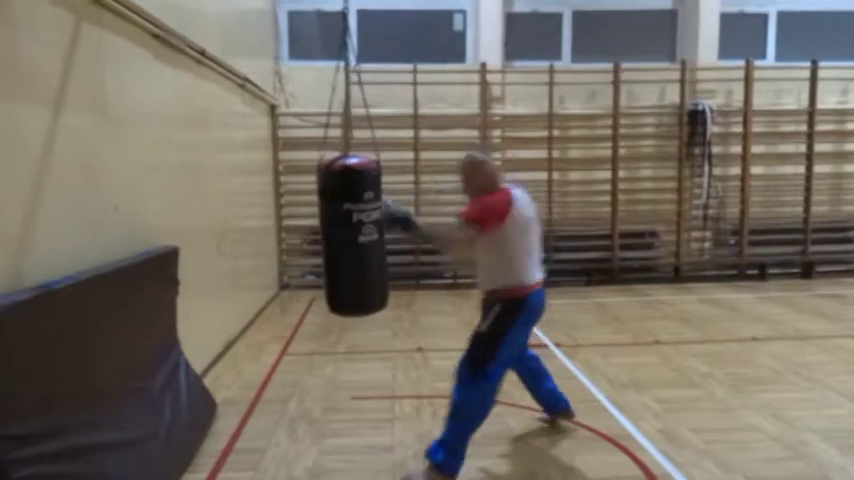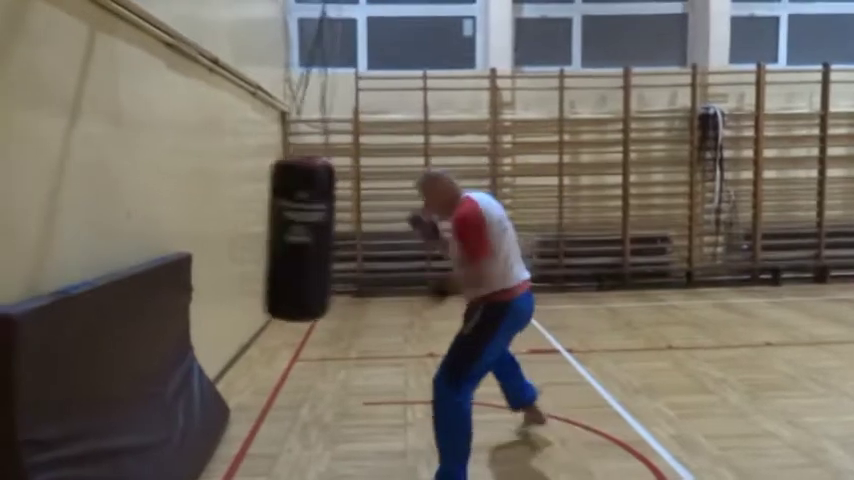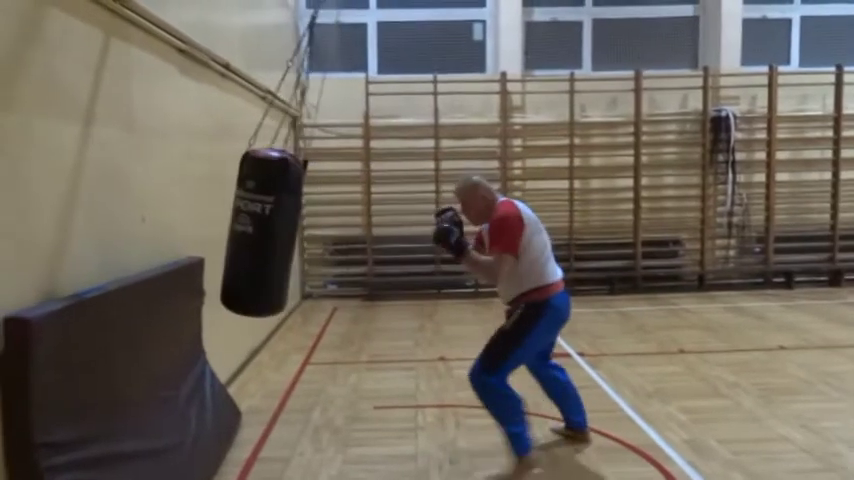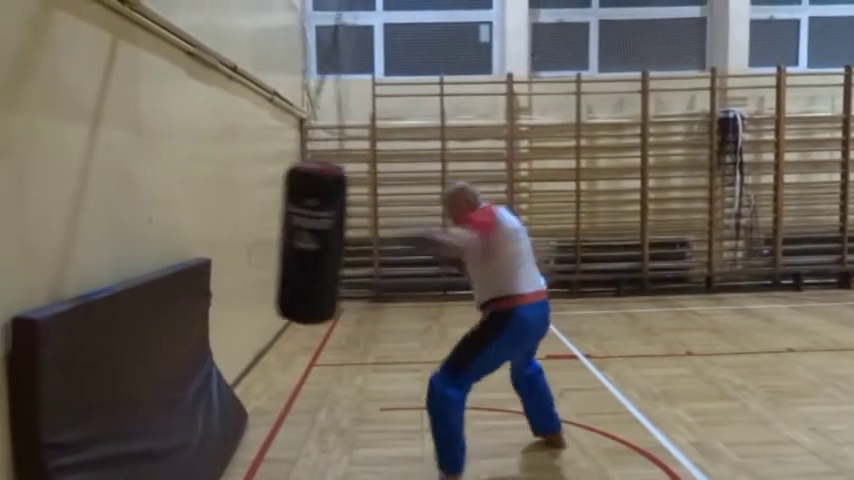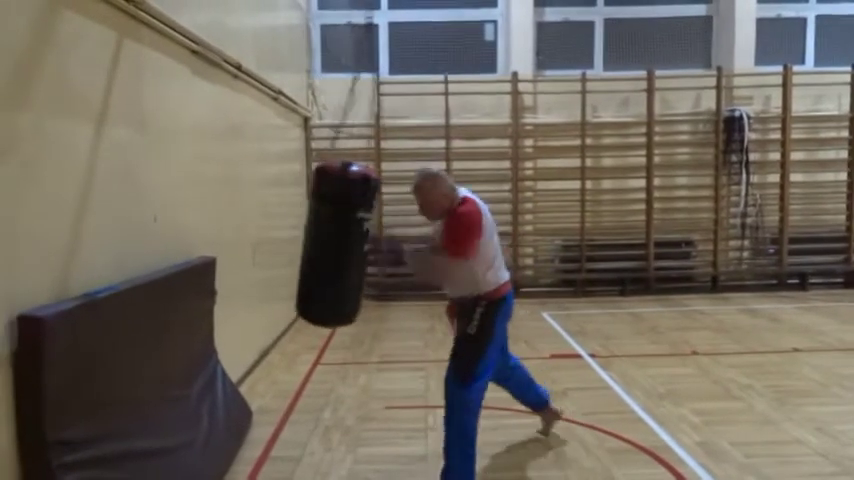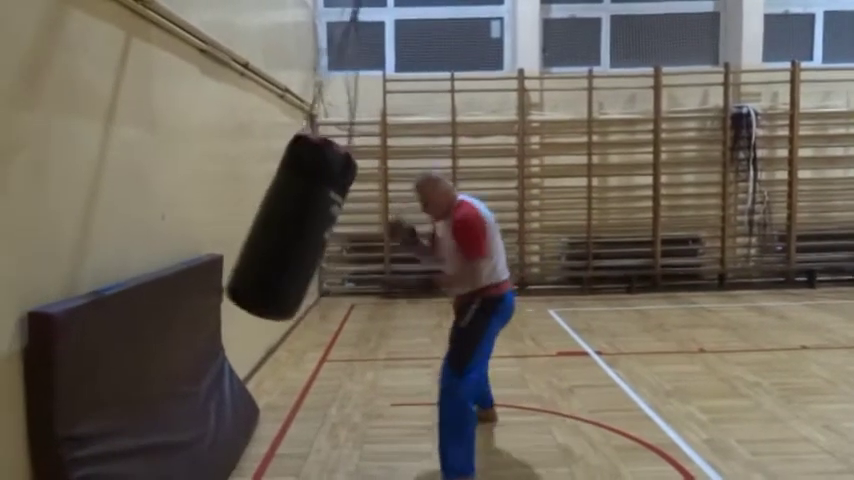
dt=0.4s
person 1, frame 1
left shoulder: (498, 202)
right shoulder: (516, 197)
left elbow: (455, 238)
left wrist: (410, 223)
left hip: (513, 302)
right hip: (527, 296)
left knee: (476, 375)
right knee: (518, 355)
right ankle: (559, 407)
person 1, frame 2
left shoulder: (466, 214)
right shoulder: (476, 202)
left elbow: (476, 277)
right elbow: (458, 252)
right wrist: (431, 233)
left hip: (500, 307)
right hip: (516, 299)
left knee: (451, 384)
right knee: (495, 354)
right ankle: (529, 406)
person 1, frame 3
left shoulder: (507, 215)
right shoulder: (498, 218)
left elbow: (497, 274)
right elbow: (483, 267)
left wrist: (459, 250)
right wrist: (456, 238)
left hip: (539, 306)
right hip: (550, 301)
left knee: (486, 376)
right knee: (540, 363)
left ankle: (523, 453)
right ankle: (577, 428)
person 1, frame 4
left shoulder: (484, 217)
right shoulder: (498, 218)
left elbow: (462, 244)
left wrist: (433, 237)
right wrist: (447, 242)
left hip: (509, 316)
right hip: (537, 310)
left knee: (445, 385)
right knee: (525, 368)
right ankle: (552, 431)
person 1, frame 5
left shoulder: (467, 213)
right shoulder: (448, 208)
left elbow: (443, 271)
right elbow: (436, 252)
left hip: (487, 303)
right hip: (476, 302)
left knee: (461, 385)
right knee: (498, 362)
right ankle: (544, 407)
person 1, frame 6
left shoulder: (467, 216)
right shoulder: (448, 212)
left elbow: (474, 273)
right elbow: (436, 253)
left wrist: (439, 283)
right wrist: (411, 239)
left hip: (490, 300)
right hip: (483, 298)
left knee: (455, 378)
right knee: (469, 357)
right ankle: (485, 408)
